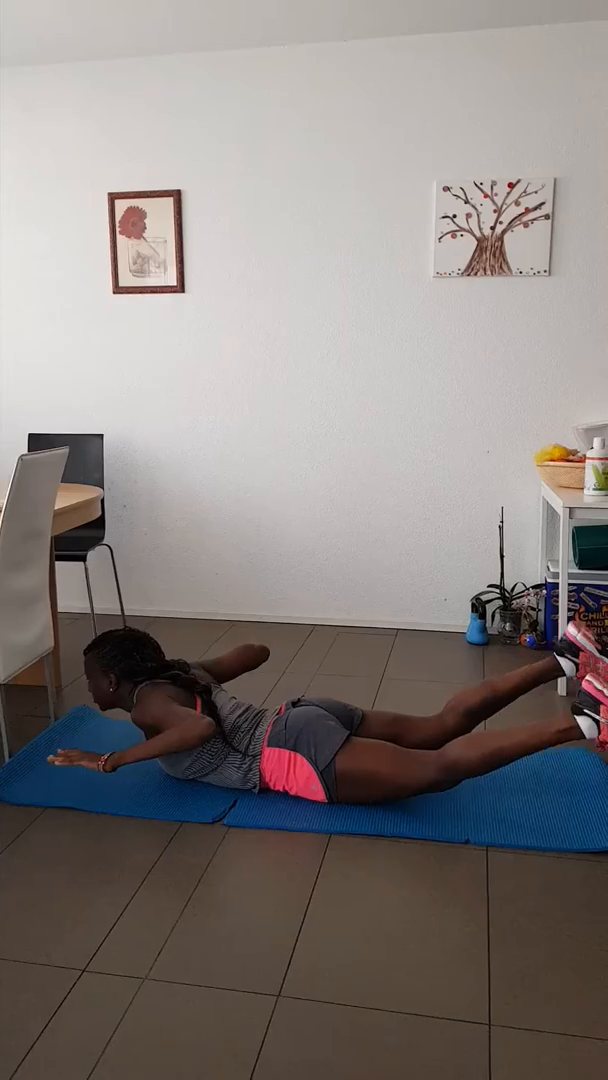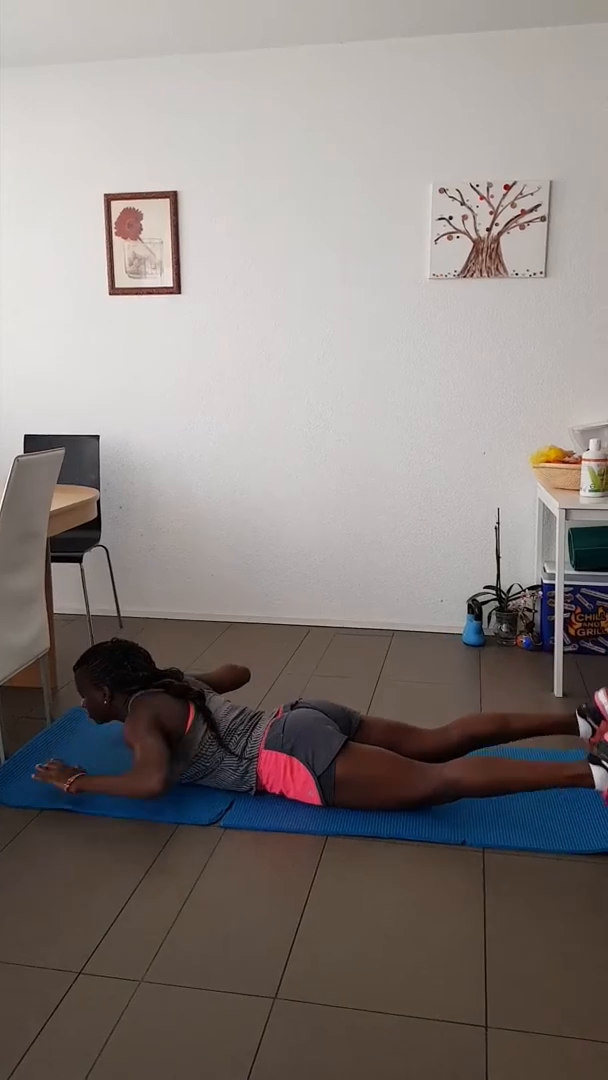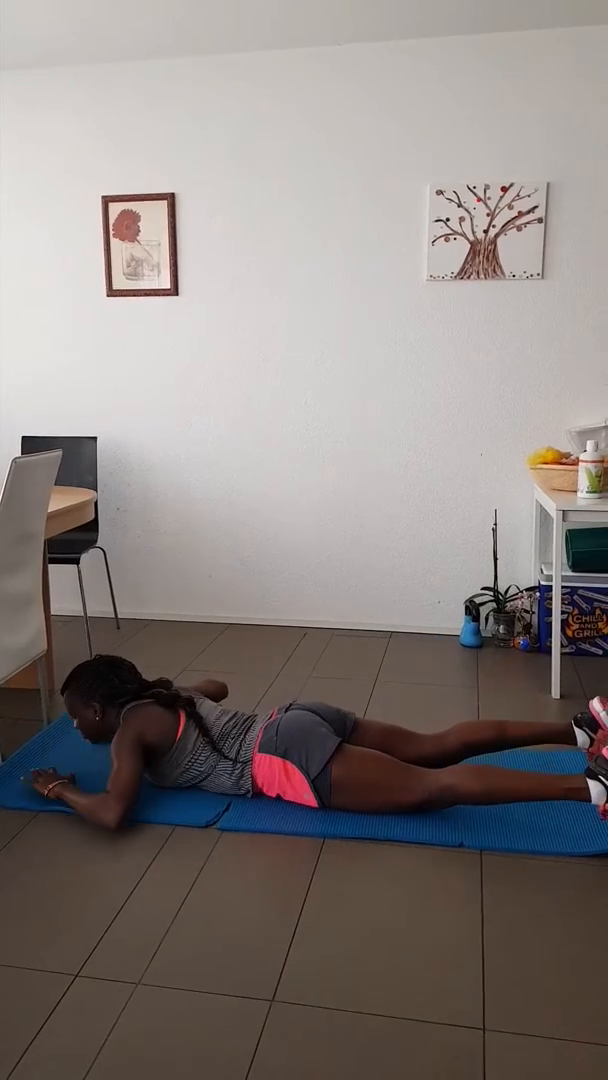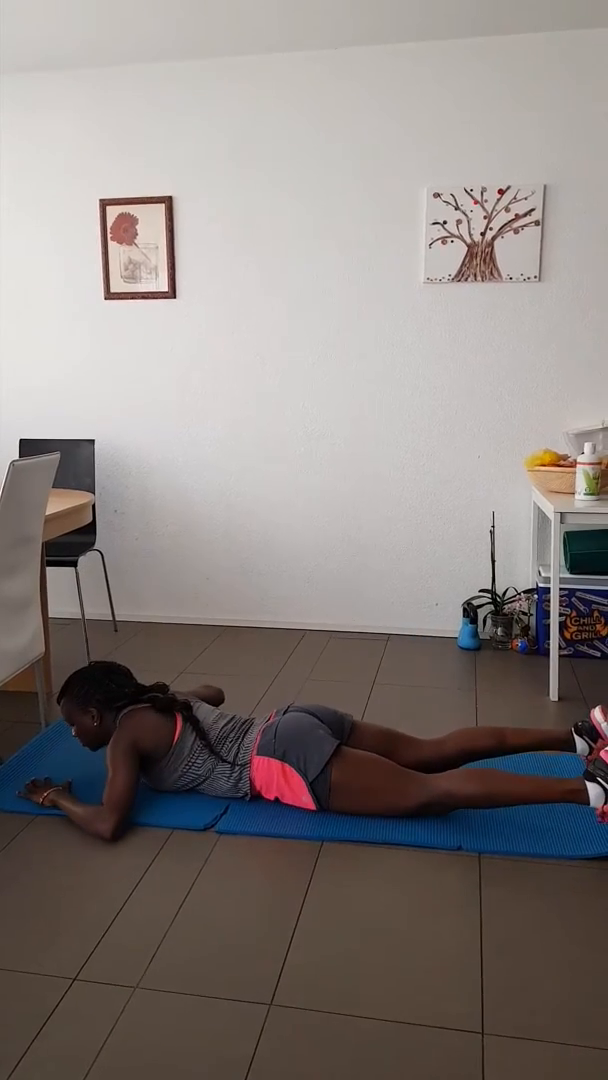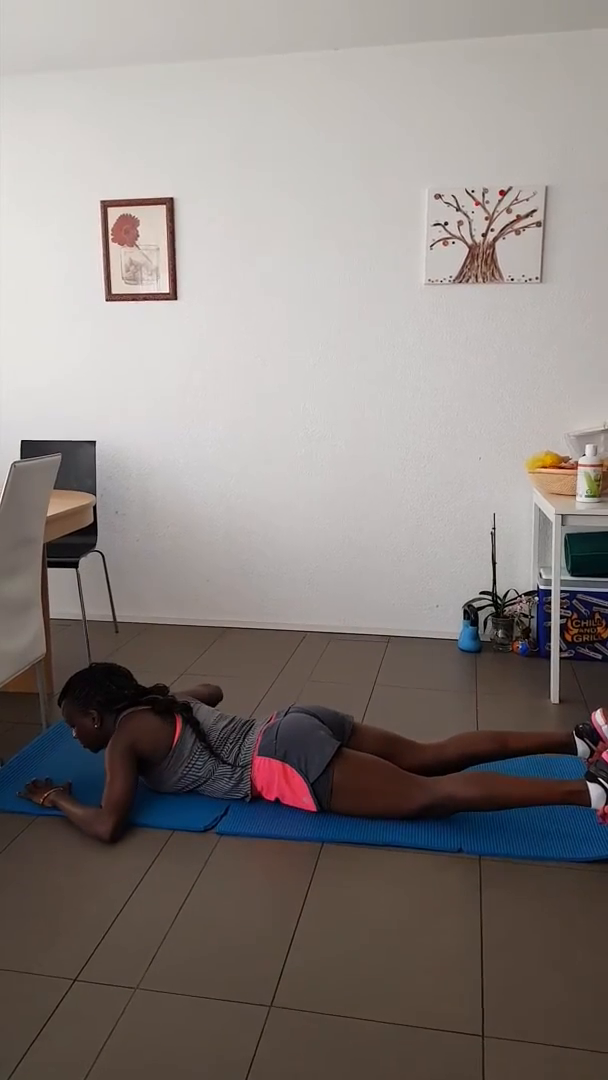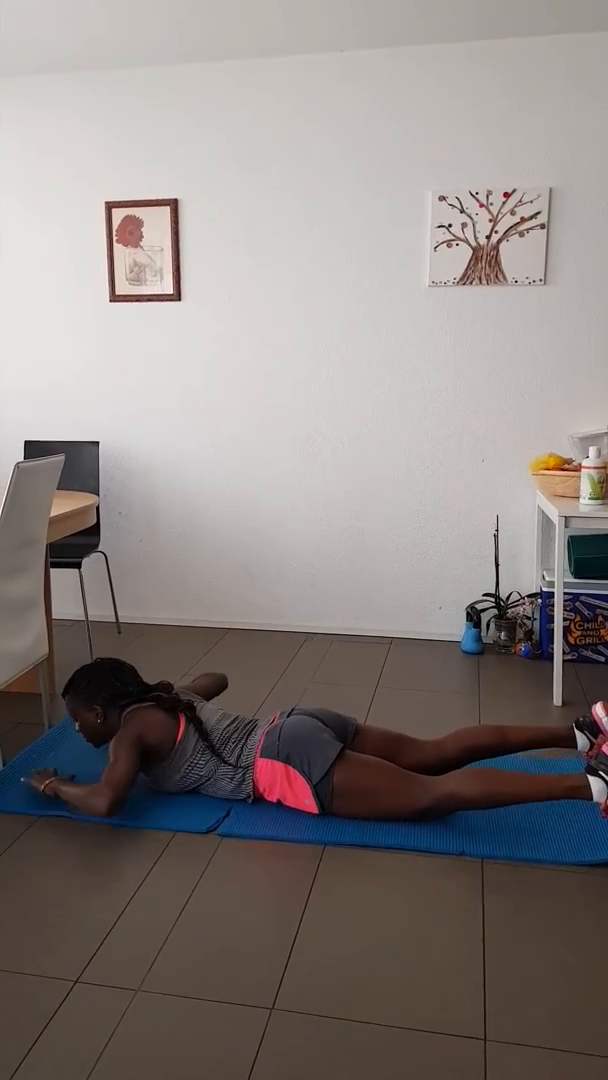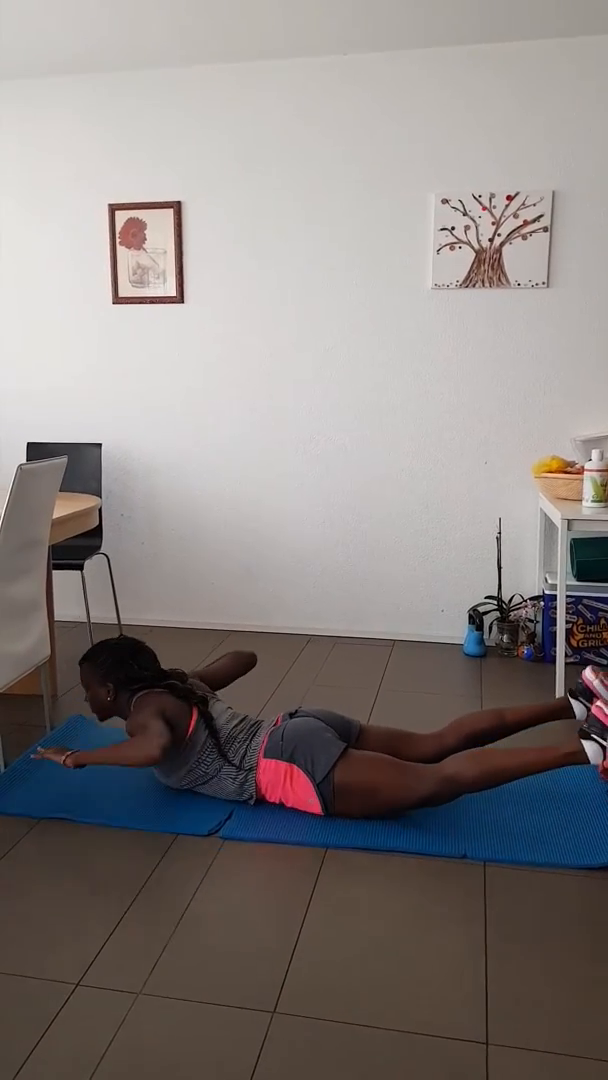
dt=0.3s
person 1, frame 1
left shoulder: (146, 704)
right shoulder: (186, 675)
left elbow: (201, 728)
right elbow: (257, 650)
left wrist: (111, 760)
left hip: (300, 758)
right hip: (307, 720)
left knee: (443, 766)
right knee: (442, 727)
right ankle: (562, 659)
person 1, frame 2
left shoulder: (139, 716)
right shoulder: (177, 686)
left elbow: (153, 781)
right elbow: (240, 671)
left wrist: (77, 782)
left hip: (299, 759)
right hip: (307, 722)
left knee: (439, 782)
right knee: (443, 742)
person 1, frame 3
left shoulder: (129, 730)
right shoulder: (167, 696)
left elbow: (113, 813)
right elbow: (219, 686)
left wrist: (61, 790)
left hip: (292, 762)
right hip: (300, 724)
left knee: (435, 787)
right knee: (436, 748)
person 1, frame 4
left shoulder: (126, 734)
right shoulder: (162, 701)
left elbow: (110, 824)
right elbow: (214, 691)
left wrist: (59, 799)
left hip: (289, 761)
right hip: (299, 727)
left knee: (431, 792)
right knee: (432, 753)
person 1, frame 5
left shoulder: (125, 736)
right shoulder: (164, 703)
left elbow: (108, 826)
right elbow: (212, 688)
left wrist: (59, 800)
left hip: (290, 764)
right hip: (300, 728)
left knee: (434, 795)
right knee: (433, 757)
person 1, frame 6
left shoulder: (131, 728)
right shoulder: (168, 699)
left elbow: (106, 800)
right elbow: (216, 677)
left wrist: (59, 786)
left hip: (294, 767)
right hip: (302, 730)
left knee: (437, 795)
right knee: (437, 754)
person 1, frame 7
left shoulder: (144, 709)
right shoulder: (182, 686)
left elbow: (155, 749)
right elbow: (244, 656)
left wrist: (81, 757)
left hip: (297, 768)
right hip: (305, 731)
left knee: (437, 781)
right knee: (438, 746)
